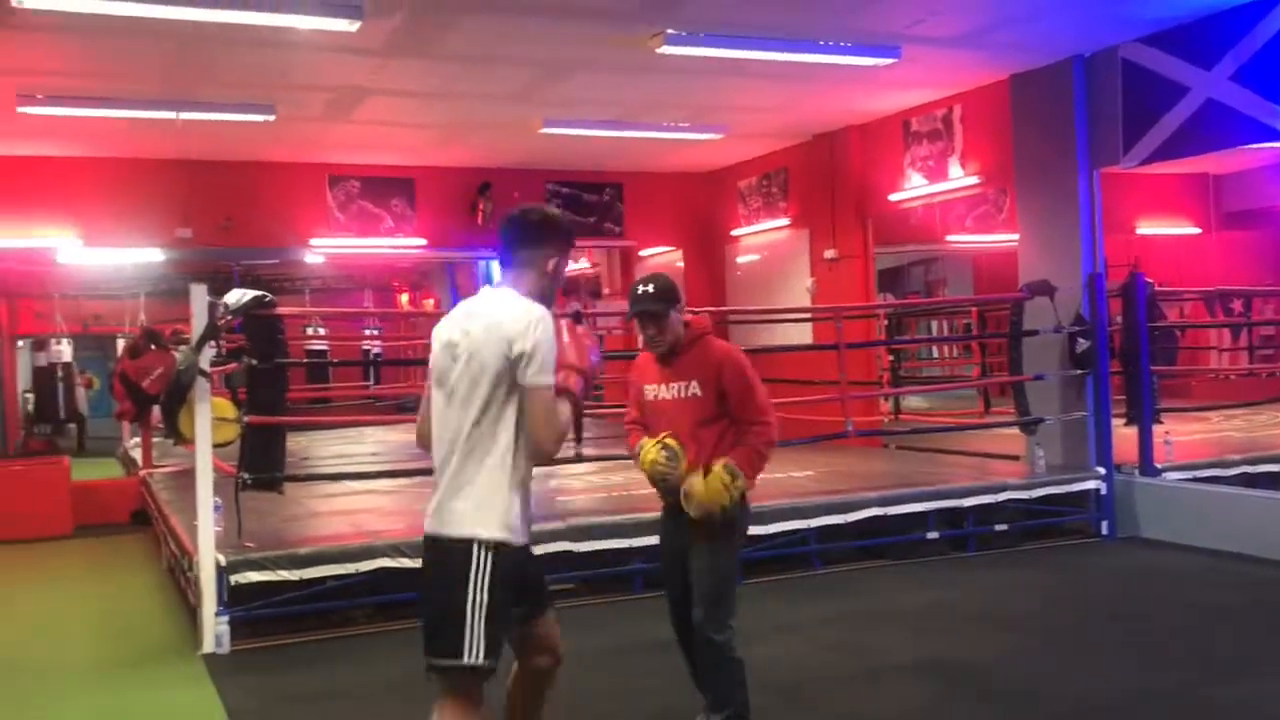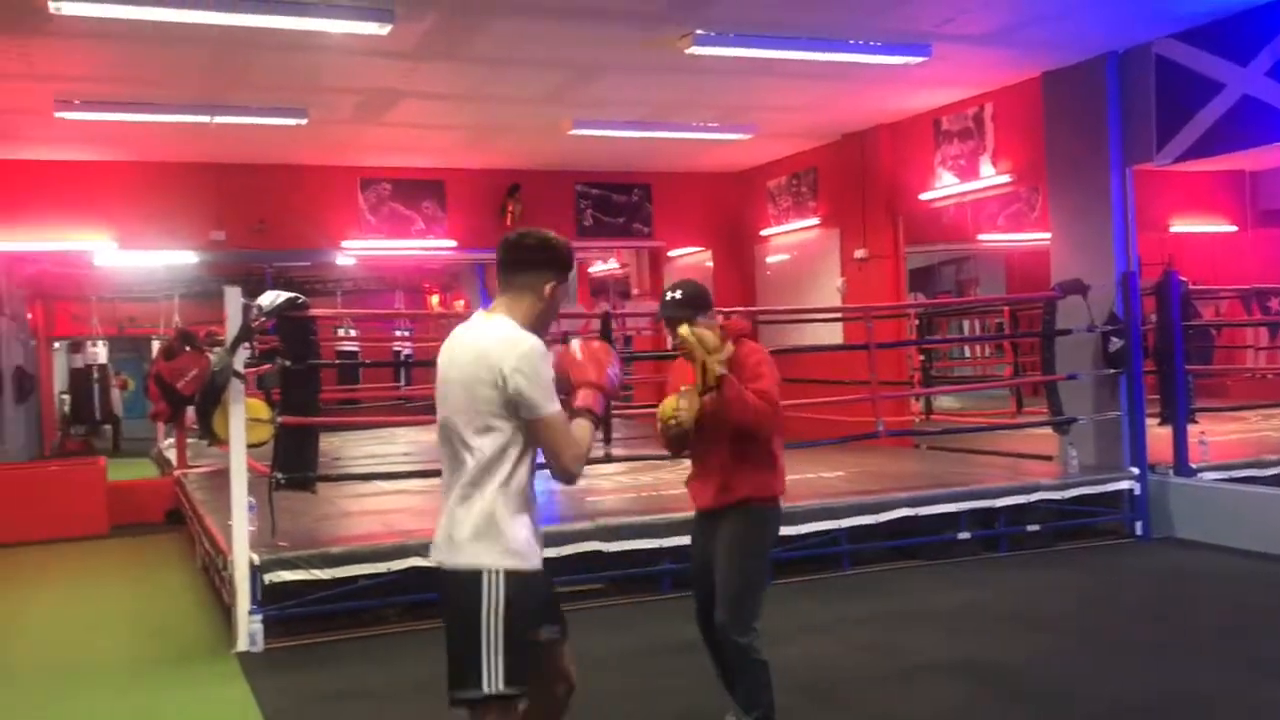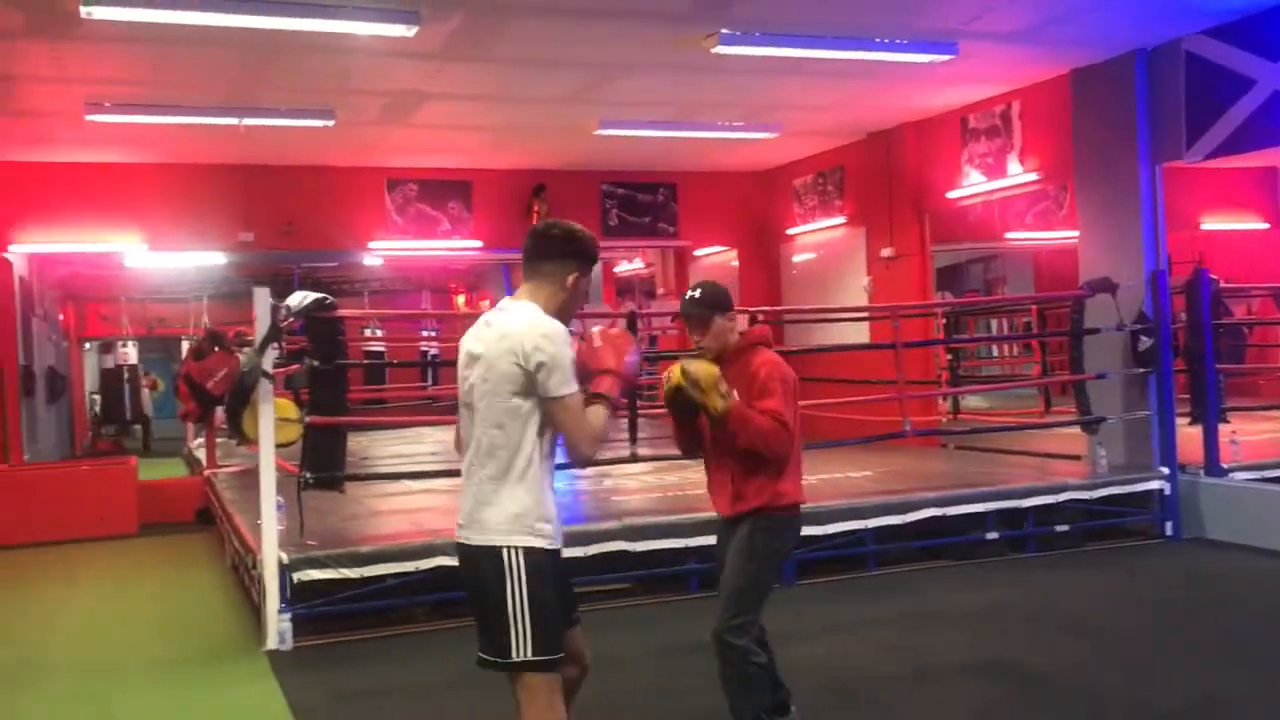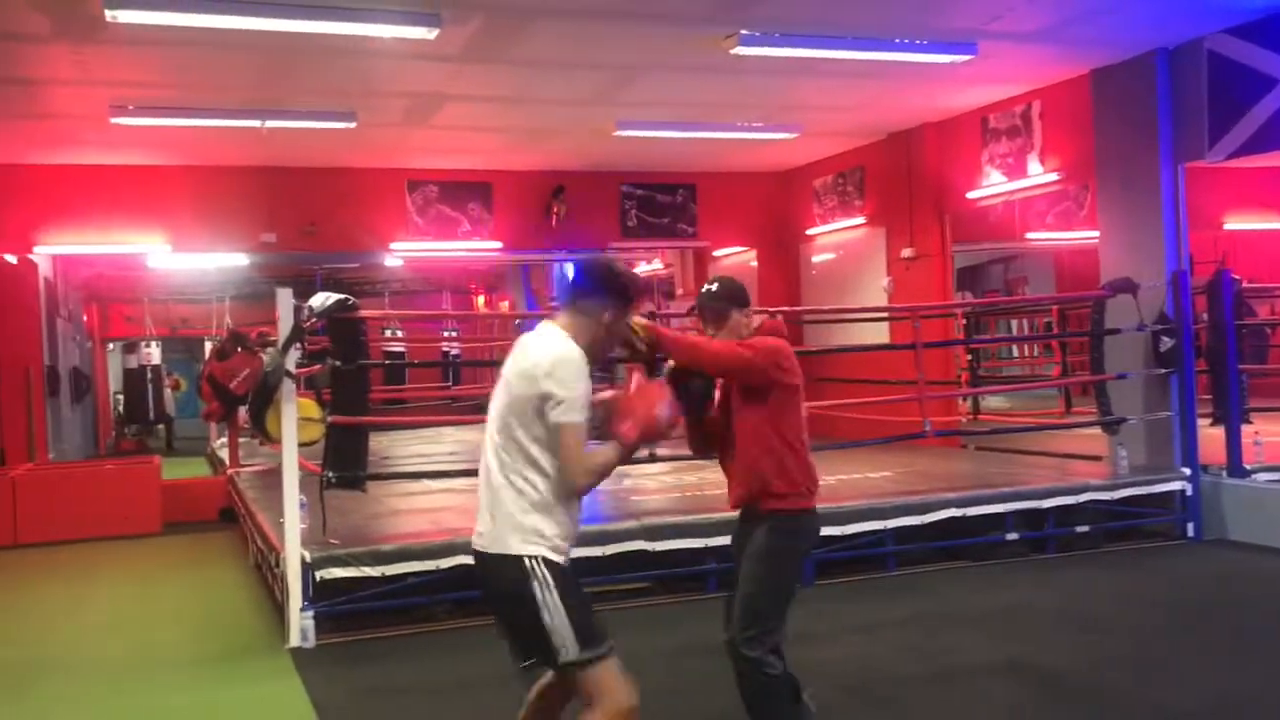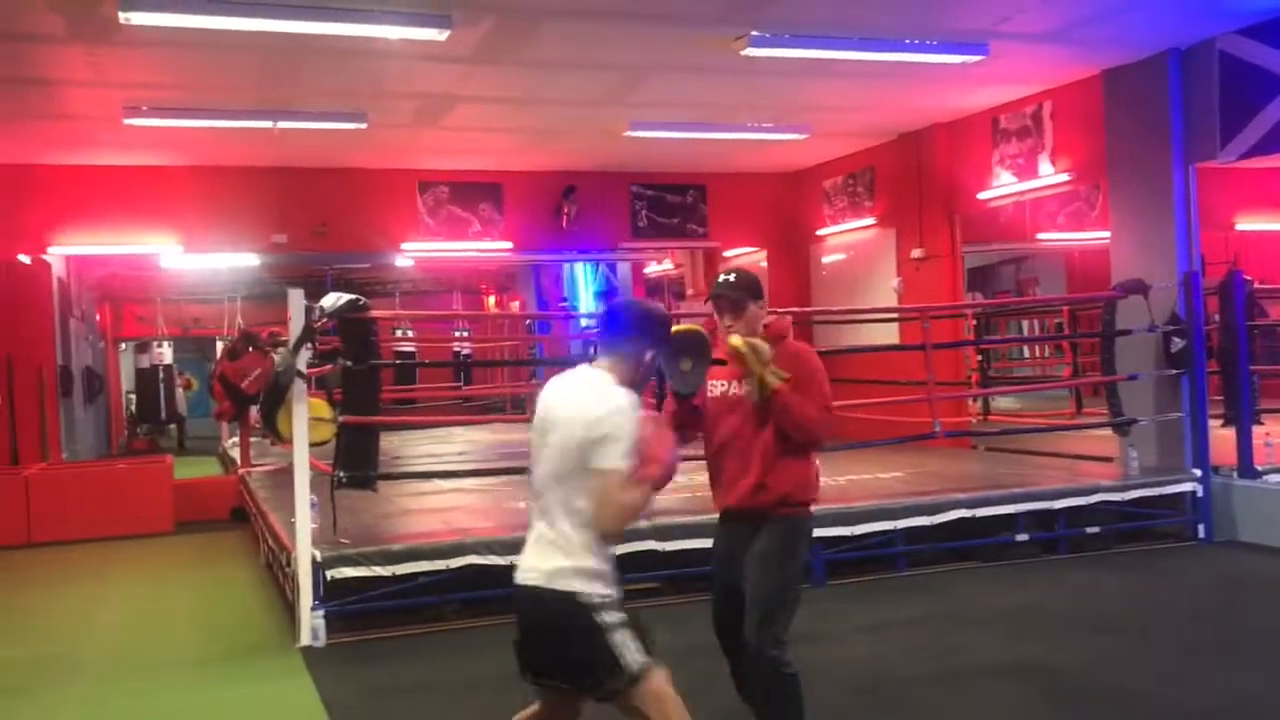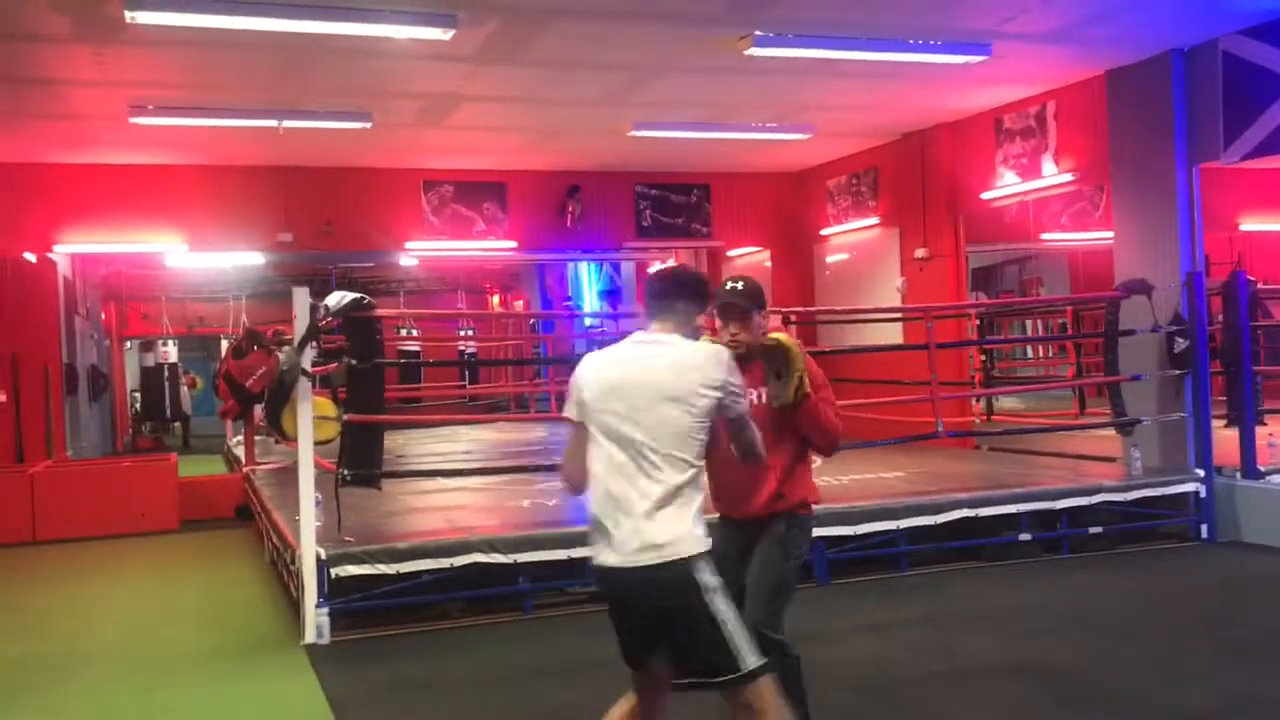
dt=0.2s
person 1, frame 1
left shoulder: (455, 320)
right shoulder: (532, 322)
left elbow: (425, 435)
right elbow: (544, 444)
right wrist: (571, 380)
left hip: (457, 527)
right hip: (477, 536)
left knee: (543, 652)
person 1, frame 2
left shoulder: (461, 340)
right shoulder: (523, 351)
right elbow: (568, 464)
right wrist: (592, 397)
left hip: (510, 553)
right hip: (488, 562)
left knee: (557, 680)
person 1, frame 3
left shoulder: (483, 330)
right shoulder: (543, 333)
right elbow: (583, 446)
right wrist: (610, 380)
left hip: (498, 534)
right hip: (509, 540)
left knee: (572, 662)
person 1, frame 4
left shoulder: (536, 343)
right shoulder: (564, 358)
right elbow: (578, 476)
left wrist: (609, 414)
right wrist: (631, 433)
left hip: (517, 546)
right hip: (523, 553)
left knee: (570, 676)
person 1, frame 5
left shoulder: (560, 388)
right shoulder: (618, 407)
right elbow: (609, 522)
left wrist: (641, 461)
right wrist: (648, 476)
left hip: (539, 581)
right hip: (577, 591)
person 1, frame 6
left shoulder: (591, 369)
right shoulder: (710, 361)
left elbow: (575, 478)
right elbow: (753, 455)
left hip: (614, 563)
right hip: (675, 560)
person 2, frame 1
left shoulder: (722, 357)
right shoulder: (642, 367)
left elbow: (761, 425)
right elbow: (635, 424)
left wrist: (732, 473)
right wrist: (645, 451)
left hip: (718, 507)
right hip: (676, 508)
left knee: (711, 622)
right knee: (683, 617)
person 2, frame 2
left shoulder: (750, 359)
right shoulder: (680, 369)
left elbow: (763, 419)
right elbow: (674, 441)
left wrist: (718, 375)
right wrist: (673, 426)
left hip: (750, 509)
right hip: (707, 509)
left knee: (734, 622)
right knee: (709, 618)
person 2, frame 3
left shoulder: (767, 367)
right shoulder: (699, 371)
left elbow: (776, 440)
right elbow: (693, 448)
left wrist: (722, 401)
right wrist: (682, 408)
left hip: (769, 515)
right hip: (732, 515)
left knee: (731, 628)
right knee: (739, 623)
person 2, frame 4
left shoulder: (771, 352)
right shoulder: (724, 371)
left elbow: (717, 356)
right elbow: (706, 445)
left wrist: (651, 334)
right wrist: (689, 395)
left hip: (783, 517)
right hip: (757, 514)
left knee: (748, 638)
right knee: (753, 628)
person 2, frame 5
left shoulder: (796, 358)
right shoulder: (713, 362)
left elbow: (813, 430)
right elbow: (682, 429)
left wrist: (769, 380)
left hip: (781, 518)
right hip: (734, 516)
left knee: (763, 637)
right knee: (729, 627)
person 2, frame 6
left shoulder: (799, 365)
left elbow: (829, 440)
left wrist: (795, 390)
left hip: (784, 517)
right hip: (732, 521)
left knee: (763, 625)
